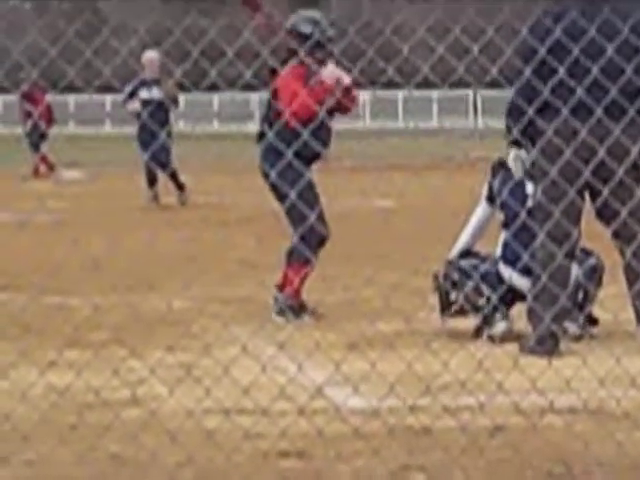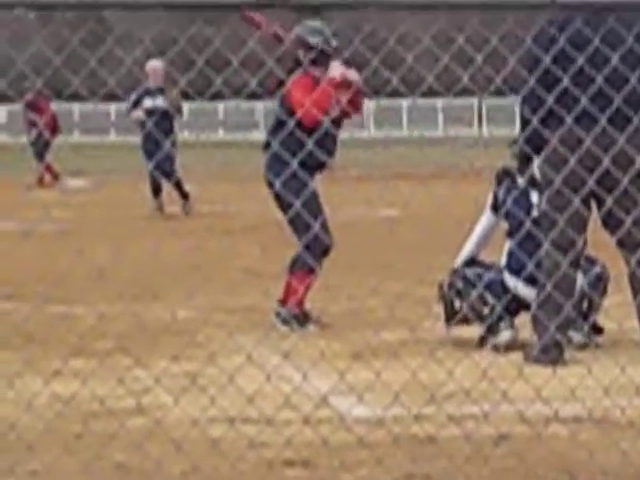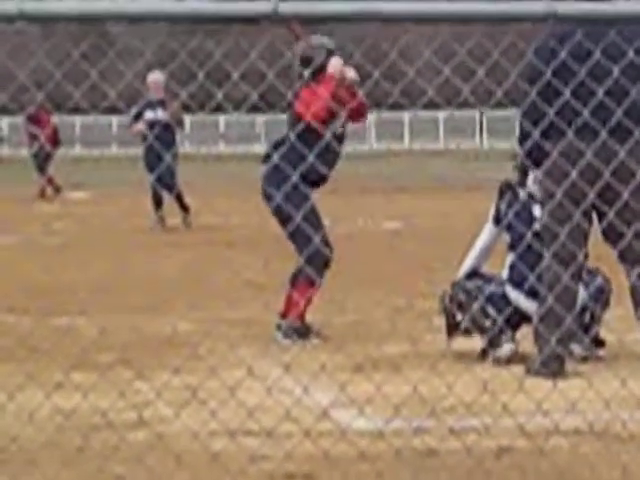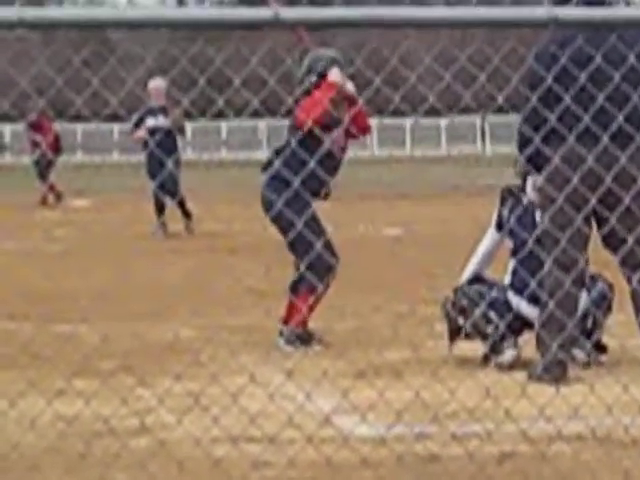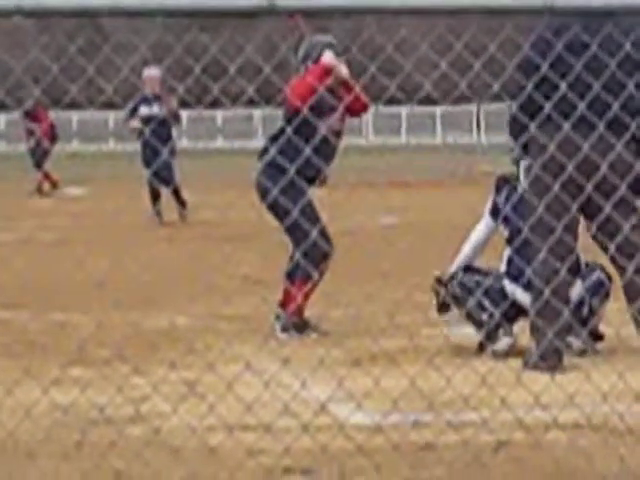
dt=0.3s
person 1, frame 1
left shoulder: (552, 19)
left elbow: (528, 85)
left wrist: (519, 140)
left hip: (561, 134)
left knee: (554, 235)
left ankle: (544, 332)
person 1, frame 2
left shoulder: (555, 29)
left elbow: (535, 94)
left wrist: (534, 149)
left hip: (566, 143)
left knee: (559, 244)
left ankle: (548, 342)
person 1, frame 3
left shoulder: (556, 41)
left elbow: (535, 106)
left wrist: (534, 162)
left hip: (568, 156)
left knee: (561, 256)
left ankle: (550, 357)
person 1, frame 4
left shoulder: (556, 46)
left elbow: (535, 112)
left wrist: (533, 166)
left hip: (567, 160)
left knee: (562, 262)
left ankle: (552, 359)
person 1, frame 5
left shoulder: (553, 32)
left elbow: (524, 95)
left wrist: (525, 148)
left hip: (553, 147)
left knee: (550, 250)
left ankle: (547, 348)
person 2, frame 1
left shoulder: (317, 74)
right shoulder: (292, 74)
left elbow: (345, 107)
right elbow: (297, 115)
left wrist: (345, 85)
right wrist: (324, 83)
left hip: (296, 164)
right hip: (282, 163)
left knee: (313, 231)
right knee: (312, 231)
left ankle: (286, 292)
right ankle: (287, 301)
person 2, frame 2
left shoulder: (322, 82)
right shoulder: (301, 82)
left elbow: (351, 109)
right elbow: (310, 117)
left wrist: (352, 85)
right wrist: (330, 80)
left hip: (299, 173)
right hip: (286, 172)
left knee: (316, 241)
right knee: (316, 240)
left ankle: (289, 305)
right ankle: (290, 310)
person 2, frame 3
left shoulder: (333, 95)
right shoulder: (309, 94)
left elbow: (359, 113)
right elbow: (316, 114)
left wrist: (351, 85)
right wrist: (332, 78)
left hip: (295, 186)
right hip: (283, 185)
left knee: (315, 252)
right knee: (318, 253)
left ankle: (290, 318)
right ankle: (292, 322)
person 2, frame 4
left shoulder: (338, 110)
right shoulder: (310, 104)
left elbow: (362, 129)
right elbow: (311, 119)
left wrist: (351, 97)
right wrist: (331, 86)
left hip: (295, 196)
right hip: (283, 193)
left knee: (316, 259)
right knee: (322, 260)
left ankle: (292, 324)
right ankle: (294, 329)
person 2, frame 5
left shoulder: (335, 94)
right shoulder: (307, 89)
left elbow: (361, 106)
right elbow: (294, 97)
left wrist: (345, 80)
right wrist: (322, 68)
left hip: (292, 182)
right hip: (279, 179)
left knee: (310, 246)
right knee: (317, 247)
left ankle: (288, 312)
right ankle: (290, 318)
person 3, frame 1
left shoulder: (501, 173)
left elbow: (478, 223)
left hip: (513, 279)
right knee: (591, 262)
left ankle: (493, 316)
right ankle: (575, 315)
person 3, frame 2
left shoulder: (505, 181)
left elbow: (482, 231)
left wrist: (456, 269)
left hip: (518, 288)
right knee: (596, 270)
left ankle: (498, 324)
right ankle: (581, 324)
person 3, frame 3
left shoulder: (508, 195)
left elbow: (483, 246)
left wrist: (458, 282)
left hip: (519, 301)
left knee: (464, 287)
right knee: (599, 281)
left ankle: (499, 337)
right ankle: (582, 337)
person 3, frame 4
left shoulder: (510, 200)
left elbow: (485, 252)
left wrist: (460, 288)
left hip: (523, 308)
left knee: (466, 292)
right knee: (602, 286)
left ankle: (501, 343)
right ankle: (584, 344)
person 3, frame 5
left shoulder: (505, 189)
left elbow: (475, 243)
left wrist: (448, 278)
left hip: (517, 295)
left knee: (458, 280)
right knee: (599, 275)
left ankle: (496, 332)
right ankle: (581, 332)
person 4, frame 1
left shoulder: (164, 82)
right shoulder: (137, 83)
left elbow: (174, 105)
right elbow: (126, 100)
left wrist: (170, 95)
right wrist: (131, 106)
left hip: (162, 128)
right hip: (145, 128)
left knee: (164, 162)
right knee: (149, 161)
left ankle: (180, 188)
right ankle: (153, 194)
person 4, frame 2
left shoulder: (168, 91)
right shoulder: (142, 92)
left elbow: (178, 113)
right elbow: (131, 110)
left wrist: (173, 103)
right wrist: (136, 114)
left hip: (167, 136)
right hip: (149, 137)
left knee: (168, 170)
right knee: (153, 170)
left ankle: (185, 197)
right ankle: (158, 203)
person 4, frame 3
left shoulder: (169, 103)
right shoulder: (143, 105)
left elbow: (179, 125)
right elbow: (133, 124)
left wrist: (174, 115)
right wrist: (138, 127)
left hip: (168, 148)
right hip: (151, 149)
left knee: (169, 182)
right knee: (155, 182)
left ankle: (185, 210)
right ankle: (159, 215)
person 4, frame 4
left shoulder: (170, 111)
right shoulder: (144, 112)
left elbow: (181, 132)
right elbow: (134, 131)
left wrist: (176, 122)
right wrist: (139, 134)
left hip: (171, 155)
right hip: (153, 155)
left knee: (172, 188)
right knee: (158, 188)
left ankle: (187, 216)
right ankle: (161, 222)
person 4, frame 5
left shoulder: (167, 99)
right shoulder: (139, 101)
left elbow: (176, 121)
right elbow: (129, 118)
left wrist: (171, 109)
right wrist: (133, 123)
left hip: (165, 143)
right hip: (148, 144)
left knee: (167, 176)
right knee: (152, 176)
left ankle: (181, 205)
right ankle: (156, 210)
